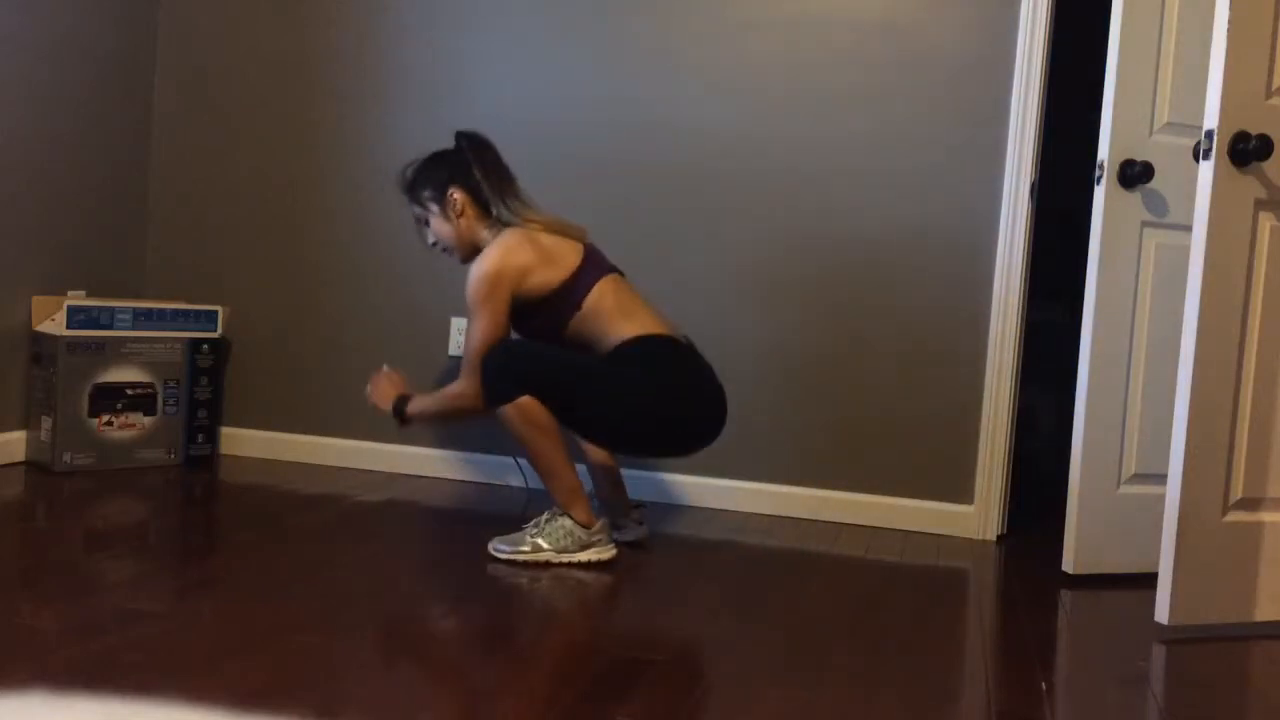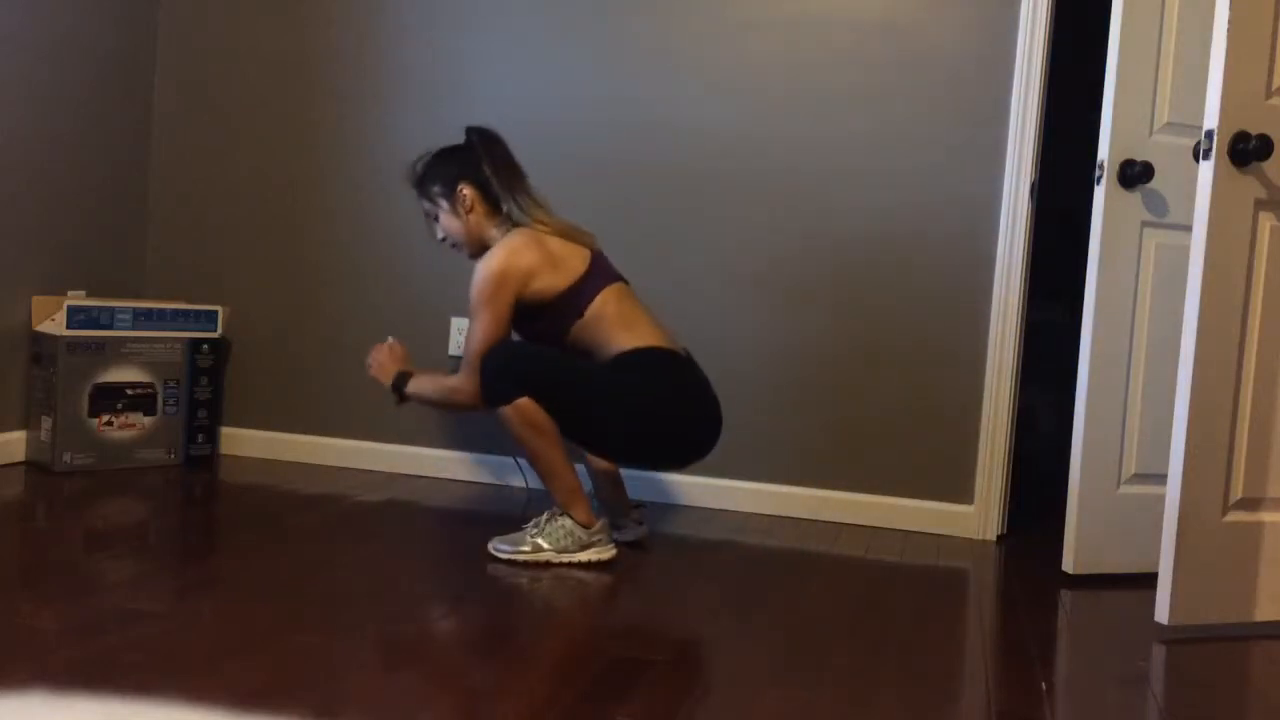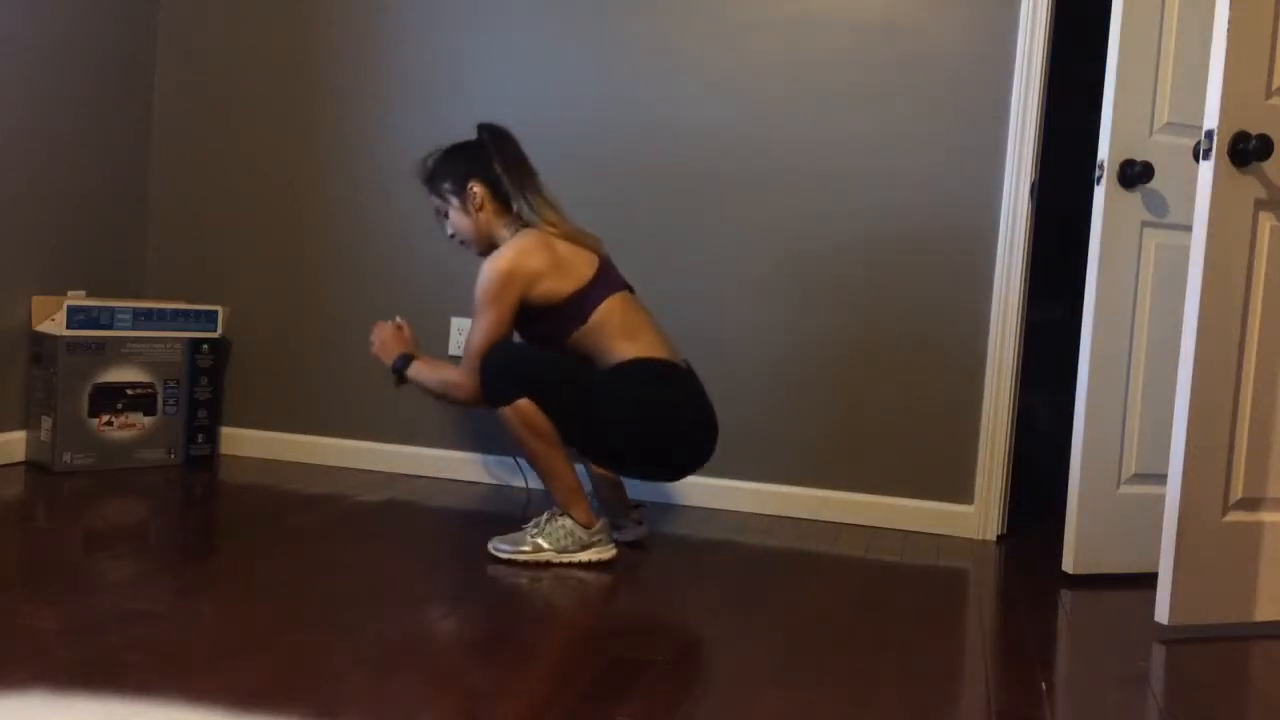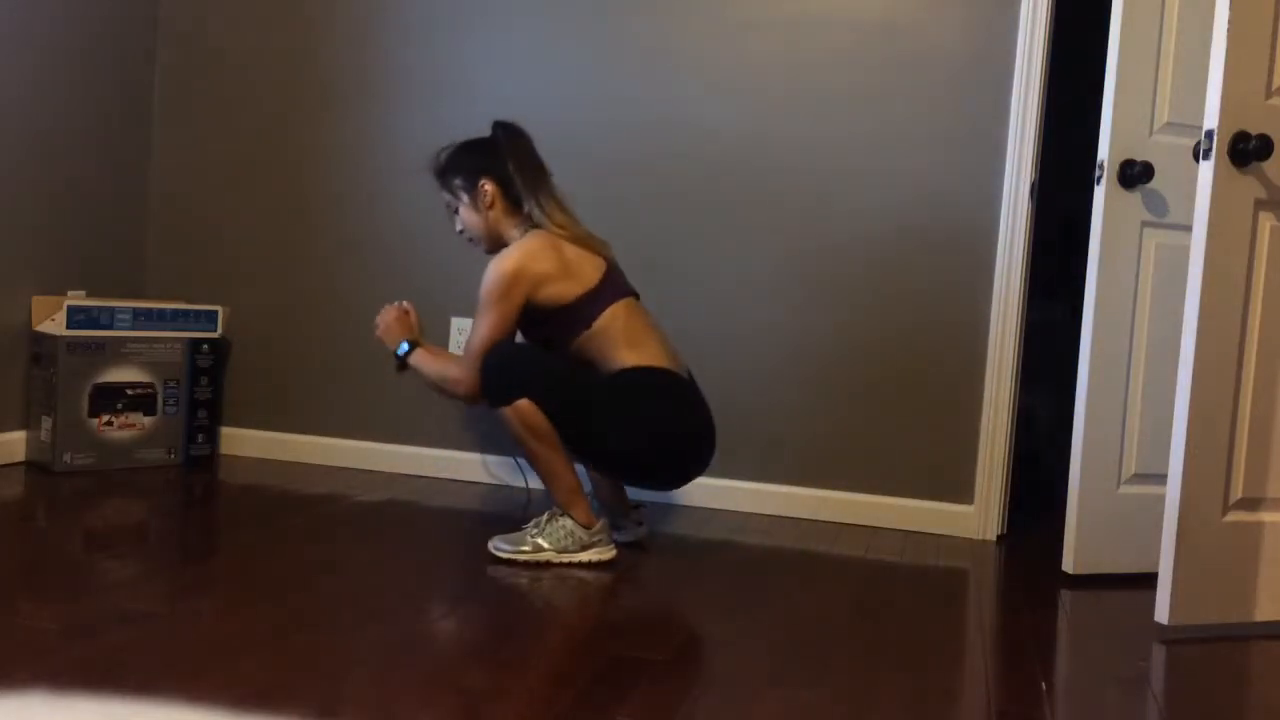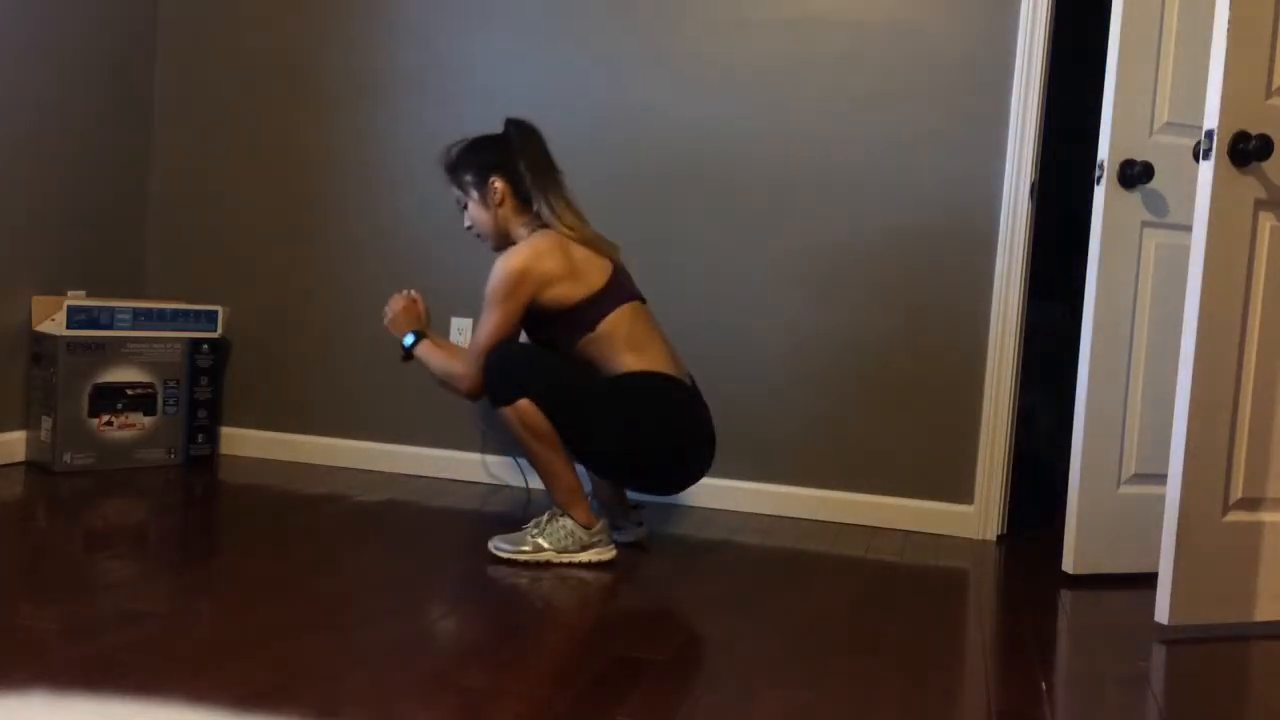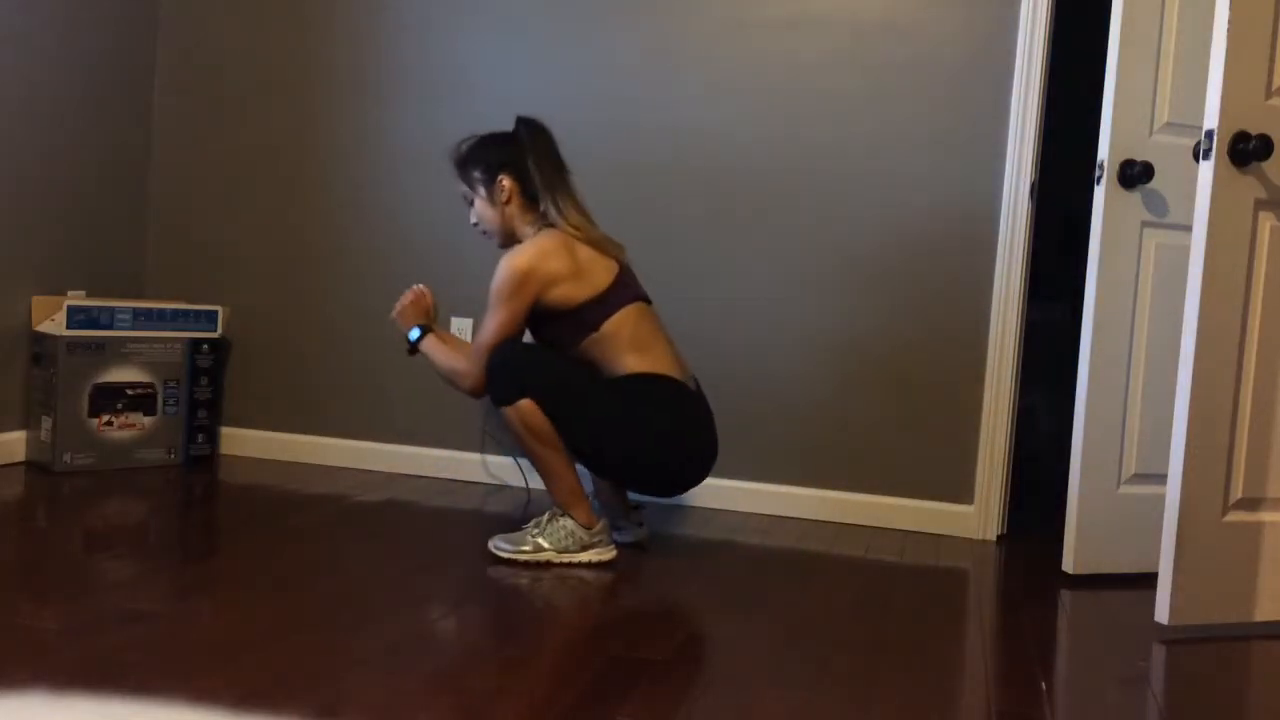
dt=0.1s
person 1, frame 1
left shoulder: (495, 263)
right shoulder: (530, 240)
left elbow: (474, 392)
right elbow: (519, 382)
left wrist: (403, 405)
right wrist: (420, 402)
left hip: (665, 395)
right hip: (681, 386)
left knee: (506, 368)
right knee: (554, 376)
left ankle: (580, 527)
right ankle: (616, 513)
person 1, frame 2
left shoulder: (502, 262)
right shoulder: (540, 241)
left elbow: (471, 388)
left wrist: (401, 380)
right wrist: (416, 372)
left hip: (660, 409)
right hip: (677, 399)
left knee: (504, 369)
right knee: (550, 372)
left ankle: (581, 527)
right ankle: (616, 514)
person 1, frame 3
left shoulder: (508, 262)
right shoulder: (547, 242)
left elbow: (471, 385)
left wrist: (403, 362)
right wrist: (419, 358)
left hip: (660, 420)
right hip: (674, 407)
left knee: (504, 369)
right knee: (548, 375)
left ankle: (582, 527)
right ankle: (616, 512)
person 1, frame 4
left shoulder: (516, 262)
right shoulder: (556, 243)
left elbow: (470, 382)
left wrist: (406, 347)
right wrist: (423, 343)
left hip: (658, 428)
right hip: (674, 417)
left knee: (505, 370)
right knee: (547, 377)
left ankle: (581, 528)
right ankle: (616, 513)
person 1, frame 5
left shoulder: (522, 261)
right shoulder: (563, 244)
left elbow: (473, 378)
left wrist: (412, 338)
right wrist: (429, 334)
left hip: (661, 435)
right hip: (674, 421)
left knee: (507, 369)
right knee: (547, 375)
left ankle: (581, 528)
right ankle: (613, 512)
person 1, frame 6
left shoulder: (527, 260)
right shoulder: (570, 244)
left elbow: (475, 376)
left wrist: (418, 333)
right wrist: (435, 328)
left hip: (661, 436)
right hip: (678, 425)
left knee: (510, 368)
right knee: (543, 372)
left ankle: (581, 529)
right ankle: (615, 513)
